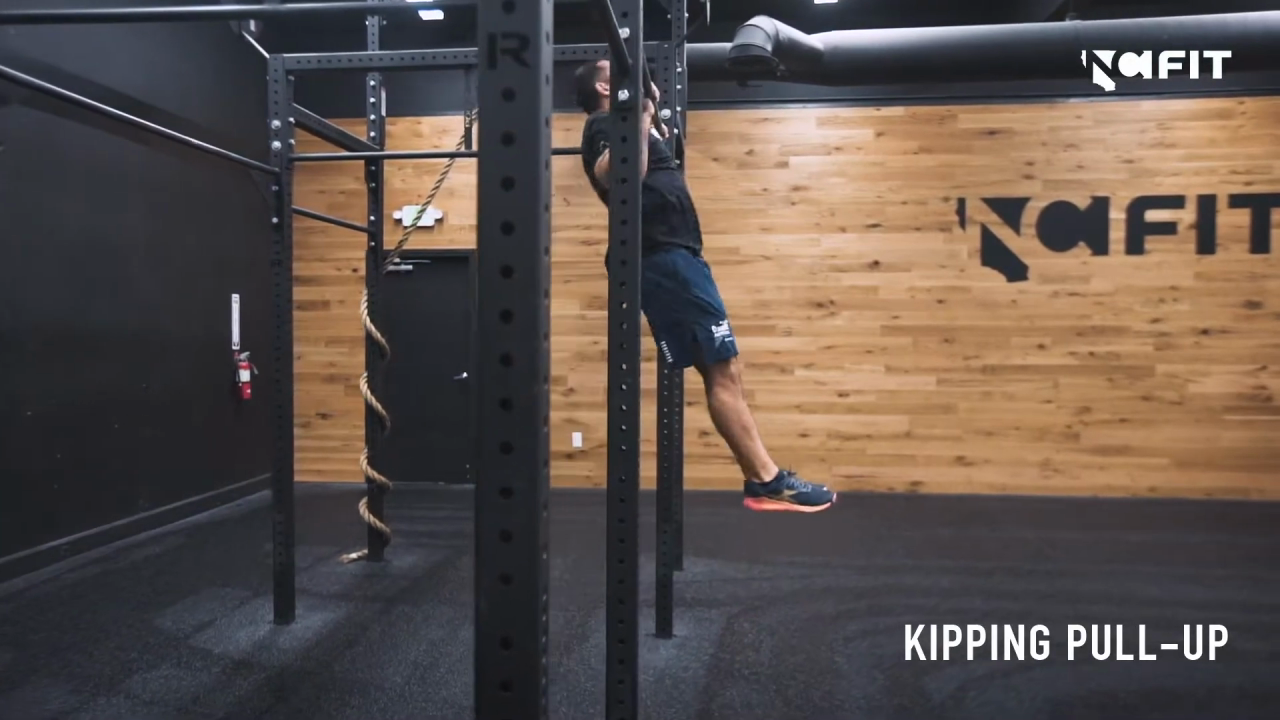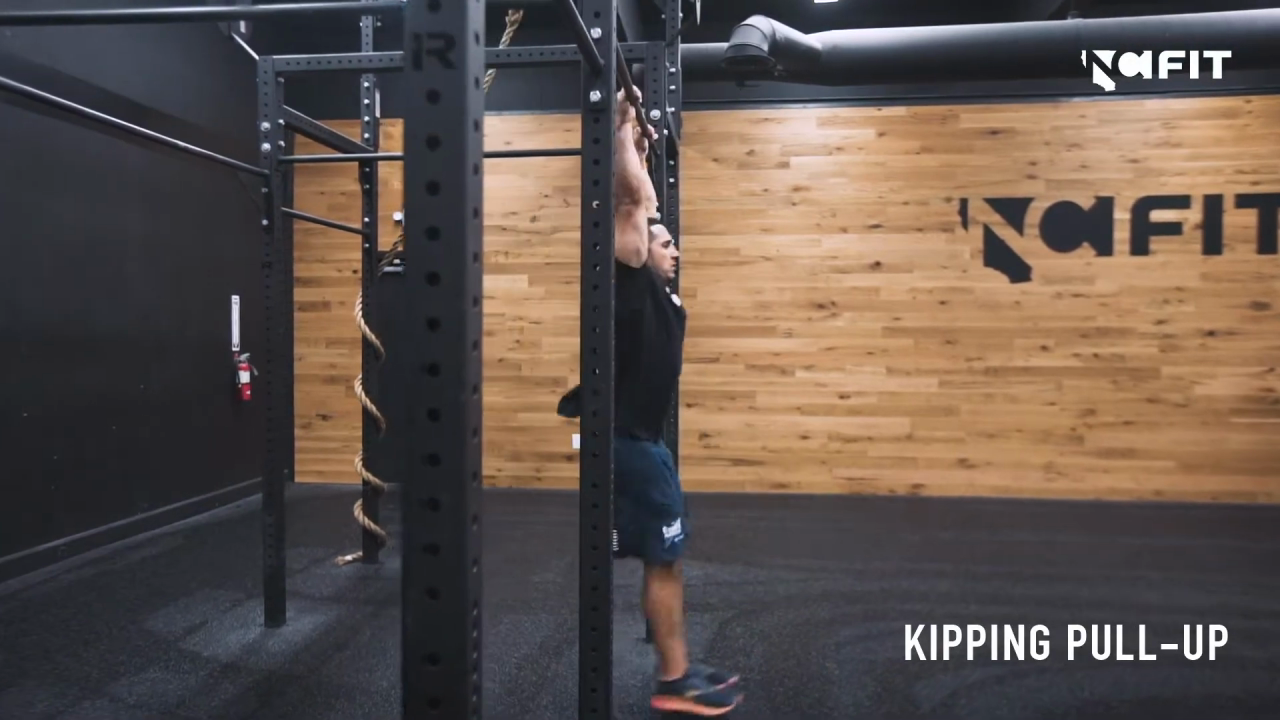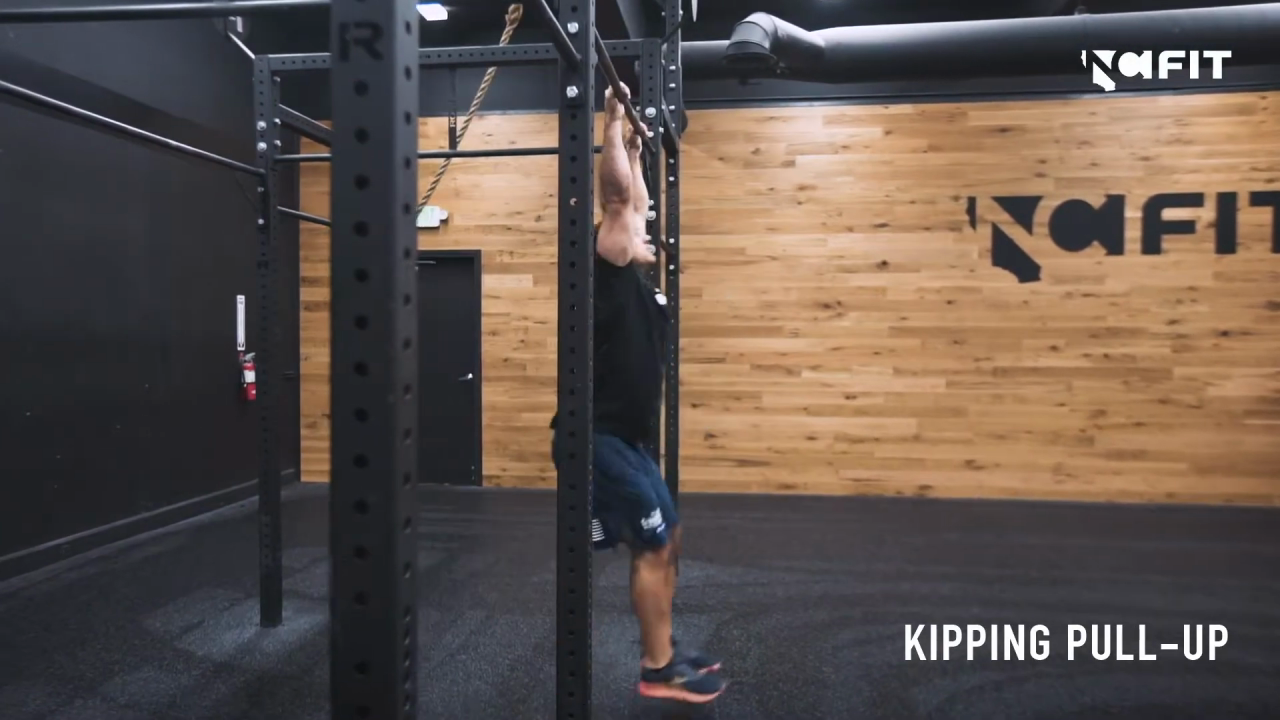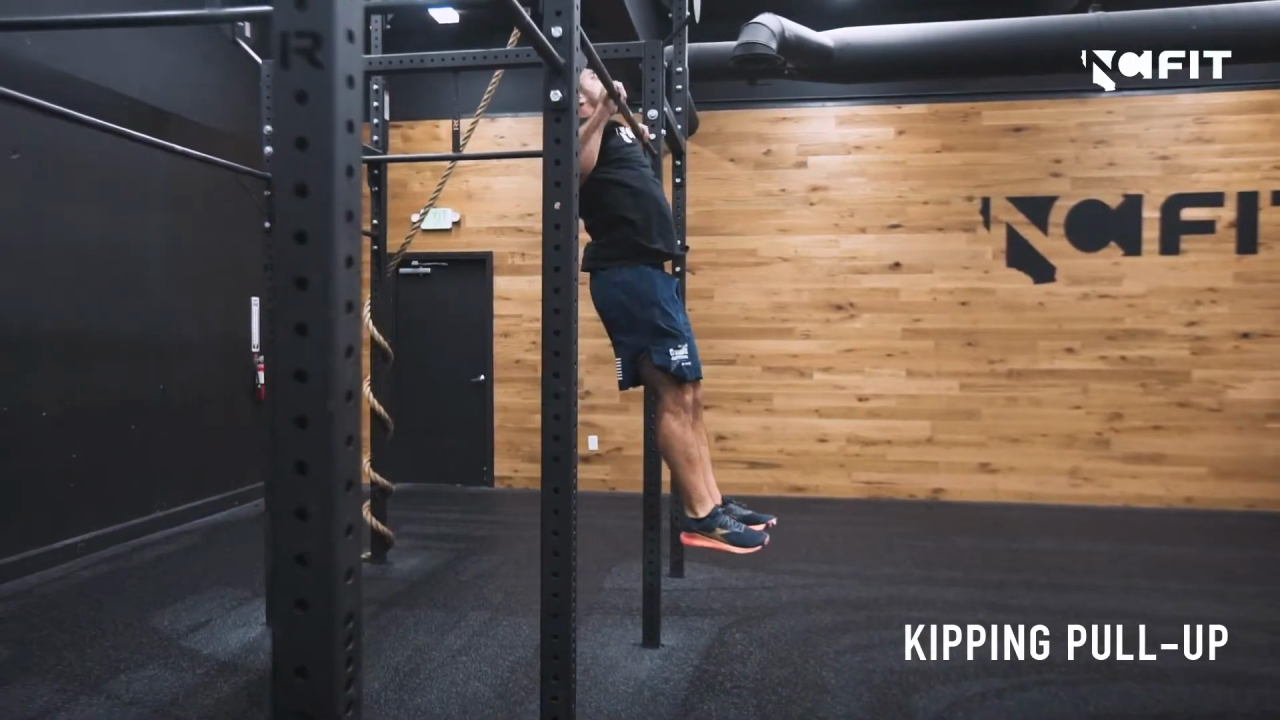
dt=0.5s
person 1, frame 1
left shoulder: (617, 132)
right shoulder: (603, 126)
left elbow: (659, 178)
right elbow: (618, 172)
left wrist: (650, 128)
right wrist: (642, 113)
left hip: (673, 256)
right hip: (665, 256)
left knee: (721, 368)
right knee: (721, 369)
left ankle: (769, 478)
right ankle: (767, 481)
person 1, frame 2
left shoulder: (655, 291)
right shoulder: (630, 288)
left elbow: (642, 204)
right elbow: (632, 204)
left wrist: (638, 147)
right wrist: (623, 126)
left hip: (639, 439)
right hip: (630, 444)
left knee: (667, 556)
right knee: (667, 558)
left ankle: (679, 668)
person 1, frame 3
left shoulder: (628, 286)
right shoulder: (617, 282)
left elbow: (633, 202)
right elbow: (620, 200)
left wrist: (627, 138)
right wrist: (611, 121)
left hip: (616, 438)
right hip: (599, 440)
left knee: (661, 540)
right knee: (658, 544)
left ankle: (665, 652)
right ankle: (661, 666)
person 1, frame 4
left shoulder: (611, 131)
right shoulder: (589, 131)
right elbow: (577, 166)
left wrist: (639, 138)
right wrist: (605, 111)
left hip: (641, 273)
right hip: (631, 273)
left knee: (686, 395)
right knee: (678, 396)
left ankle: (714, 505)
right ankle: (703, 517)
